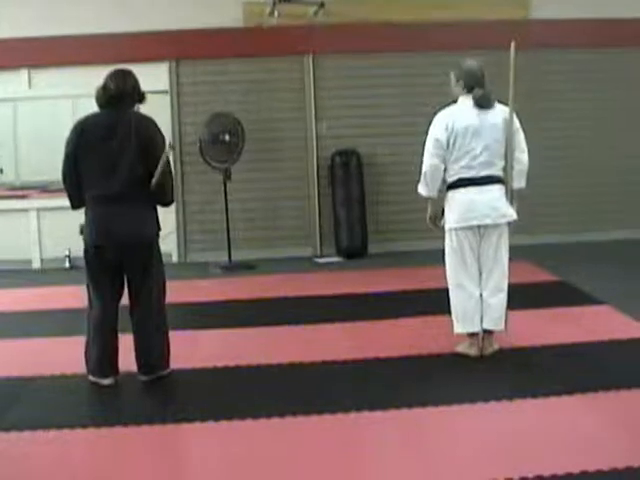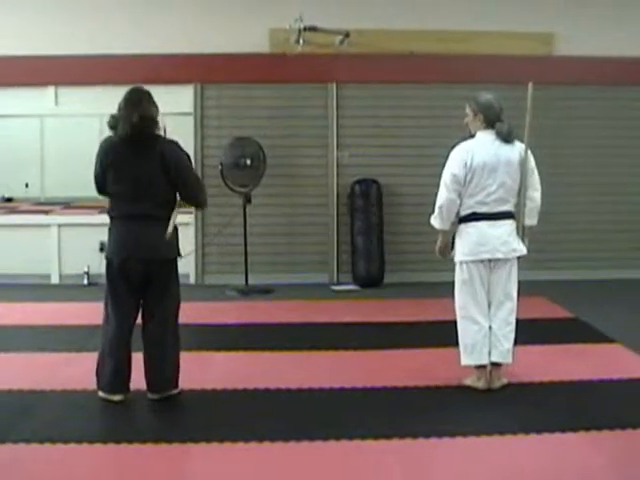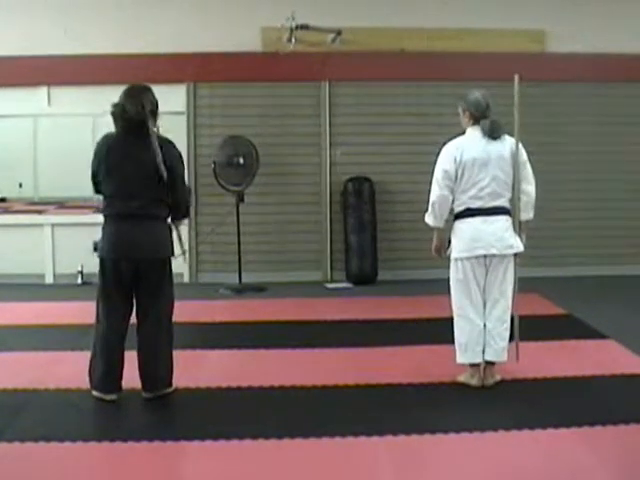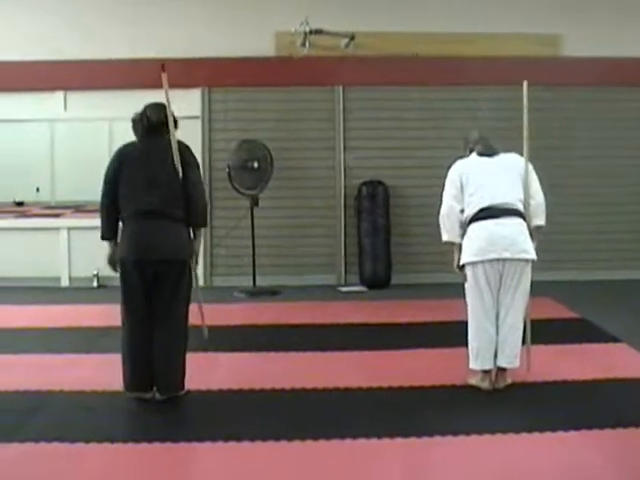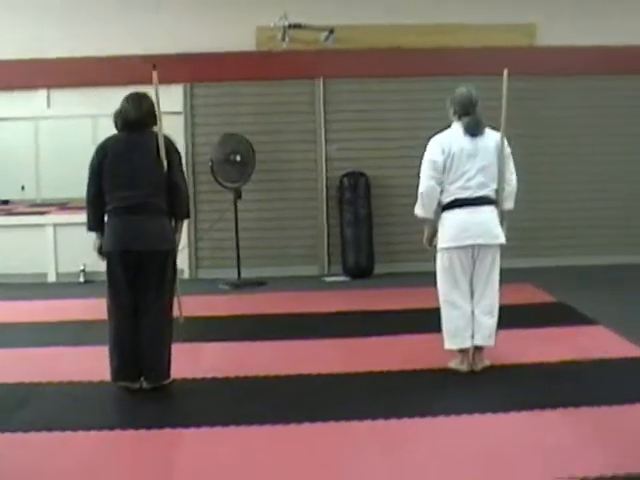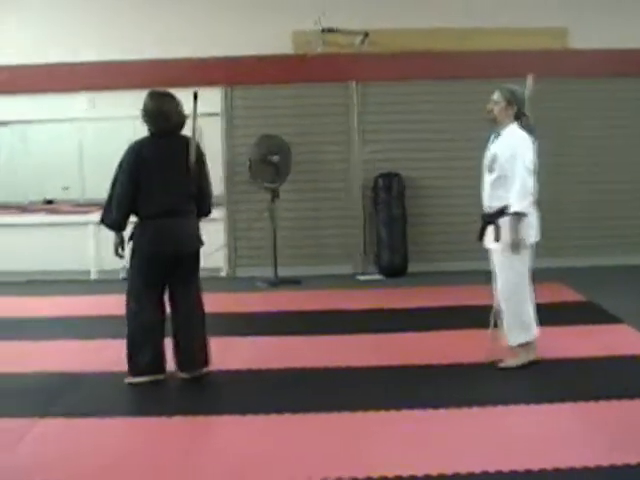
dt=0.7s
person 1, frame 1
left shoulder: (82, 128)
right shoulder: (145, 126)
left elbow: (69, 177)
right elbow: (162, 178)
right wrist: (164, 198)
left hip: (99, 223)
right hip: (139, 222)
left knee: (102, 300)
right knee: (147, 298)
left ankle: (101, 369)
right ankle: (153, 365)
person 1, frame 2
left shoulder: (109, 148)
right shoulder: (168, 151)
right elbow: (196, 195)
right wrist: (169, 196)
left hip: (122, 240)
right hip: (159, 242)
left knee: (118, 315)
right knee: (161, 316)
left ankle: (112, 385)
right ankle: (162, 385)
person 1, frame 3
left shoulder: (106, 145)
right shoulder: (164, 148)
right elbow: (180, 195)
right wrist: (174, 216)
left hip: (115, 237)
right hip: (153, 238)
left knee: (111, 315)
right knee: (155, 315)
left ankle: (105, 384)
right ankle: (156, 383)
person 1, frame 4
left shoulder: (123, 154)
right shoulder: (181, 152)
left elbow: (108, 202)
right elbow: (196, 198)
left wrist: (112, 243)
right wrist: (196, 239)
left hip: (134, 240)
right hip: (173, 240)
left knee: (135, 316)
right knee: (171, 316)
left ankle: (140, 384)
right ankle: (169, 385)
person 1, frame 5
left shoulder: (106, 148)
right shoulder: (164, 145)
left elbow: (94, 195)
right elbow: (179, 190)
left wrist: (99, 234)
right wrist: (177, 230)
left hip: (119, 232)
right hip: (157, 232)
left knee: (122, 307)
right knee: (156, 306)
left ankle: (127, 374)
right ankle: (155, 374)
person 1, frame 6
left shoulder: (138, 151)
right shoulder: (191, 148)
left elbow: (122, 195)
right elbow: (203, 193)
left wrist: (117, 232)
left hip: (151, 235)
right hip: (185, 233)
left knee: (143, 302)
right knee: (187, 300)
left ankle: (147, 366)
right ankle: (192, 363)
person 2, frame 1
left shoulder: (446, 117)
right shoulder: (504, 114)
left elbow: (432, 164)
right elbow: (520, 158)
left wrist: (432, 202)
right wrist: (512, 194)
left hip: (461, 201)
right hip: (495, 198)
left knee: (463, 273)
right knee: (494, 269)
left ankle: (472, 340)
right ankle: (489, 338)
person 2, frame 2
left shoulder: (464, 151)
right shoulder: (519, 151)
left elbow: (448, 198)
right elbow: (533, 196)
left wrist: (443, 234)
right wrist: (523, 230)
left hip: (473, 235)
right hip: (505, 234)
left knee: (472, 305)
right knee: (503, 303)
left ankle: (479, 373)
right ankle: (497, 371)
person 2, frame 3
left shoulder: (454, 148)
right shoulder: (511, 146)
left elbow: (440, 195)
right elbow: (527, 191)
left wrist: (438, 233)
right wrist: (520, 227)
left hip: (468, 231)
right hip: (502, 229)
left knee: (468, 303)
right knee: (498, 301)
left ankle: (473, 370)
right ankle: (490, 369)
person 2, frame 4
left shoulder: (460, 167)
right shoulder: (517, 160)
left elbow: (450, 210)
right elbow: (537, 201)
left wrist: (457, 250)
right wrist: (532, 237)
left hip: (481, 236)
right hip: (516, 233)
left knee: (481, 308)
right knee: (512, 307)
left ankle: (483, 372)
right ankle: (502, 372)
person 2, frame 5
left shoulder: (441, 141)
right shoulder: (495, 139)
left elbow: (429, 187)
right elbow: (509, 182)
left wrist: (429, 224)
right wrist: (500, 214)
left hip: (455, 221)
right hip: (487, 219)
left knee: (454, 290)
right knee: (486, 289)
left ankle: (462, 354)
right ankle: (479, 353)
person 2, frame 6
left shoulder: (517, 140)
right shoulder: (500, 138)
left elbow: (522, 187)
left wrist: (515, 228)
left hip: (511, 223)
right hip: (502, 221)
left knee: (511, 286)
right knee: (517, 284)
left ankle: (524, 347)
right ankle: (526, 342)
